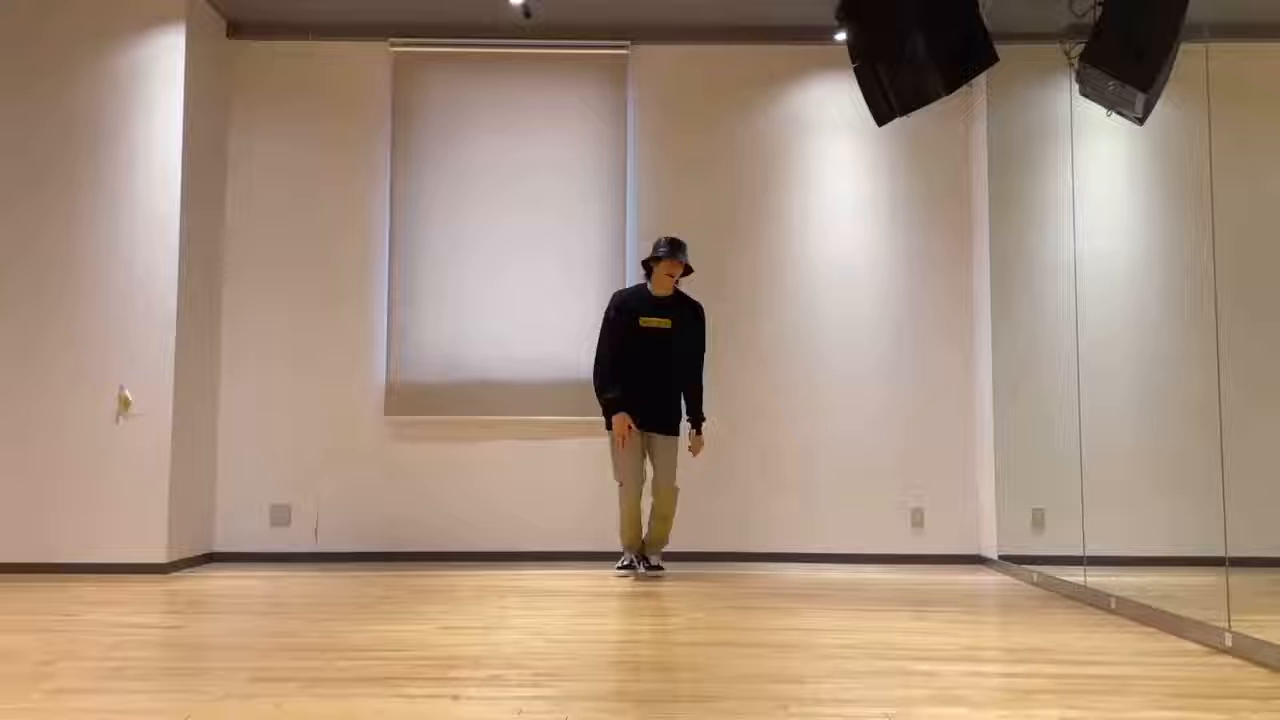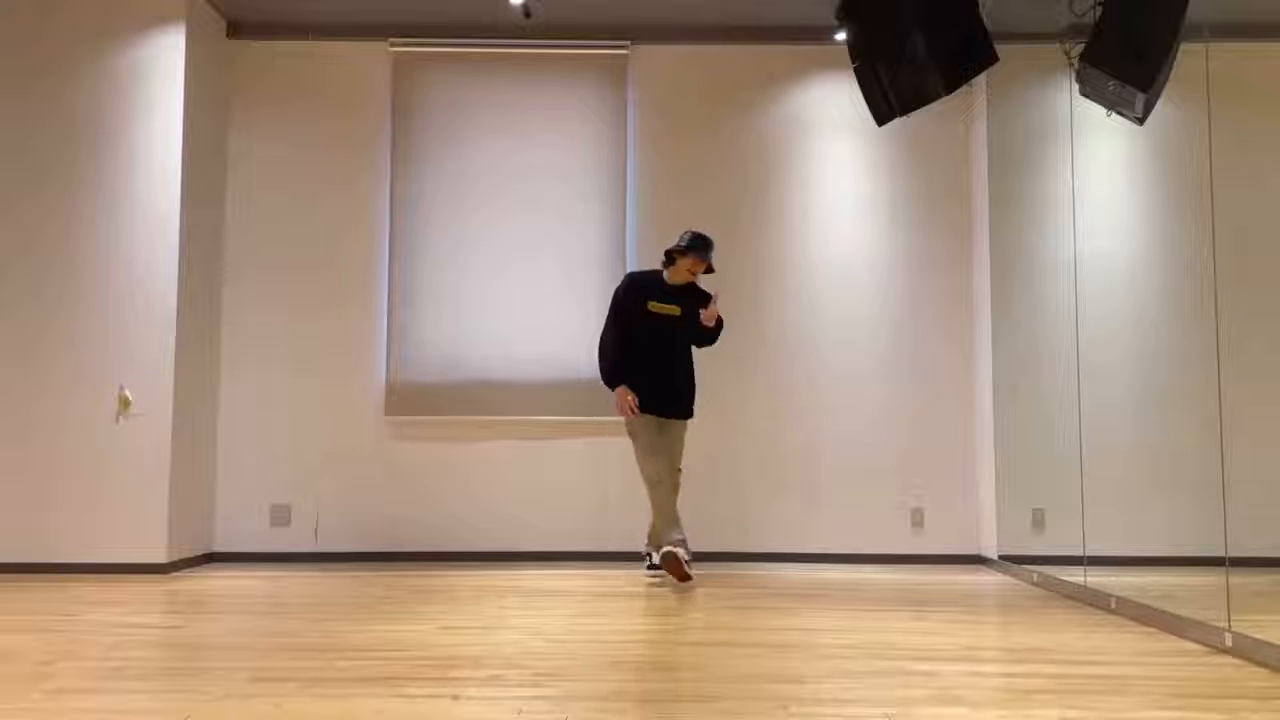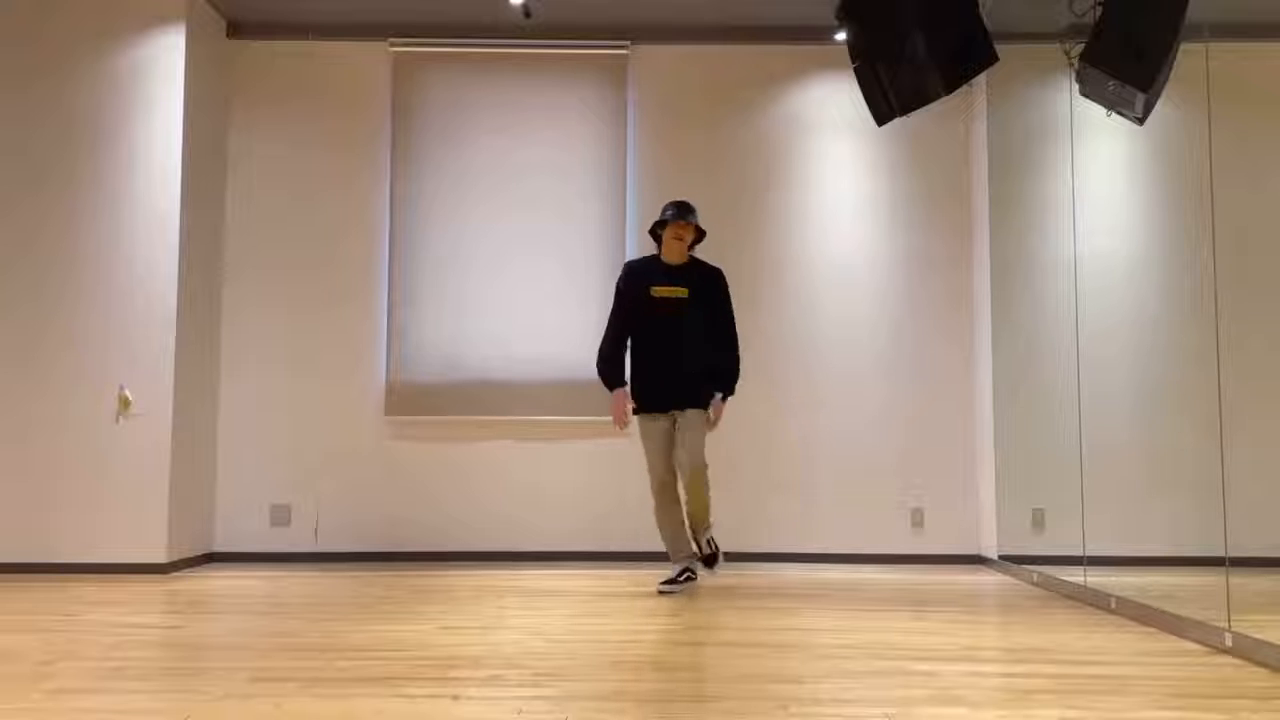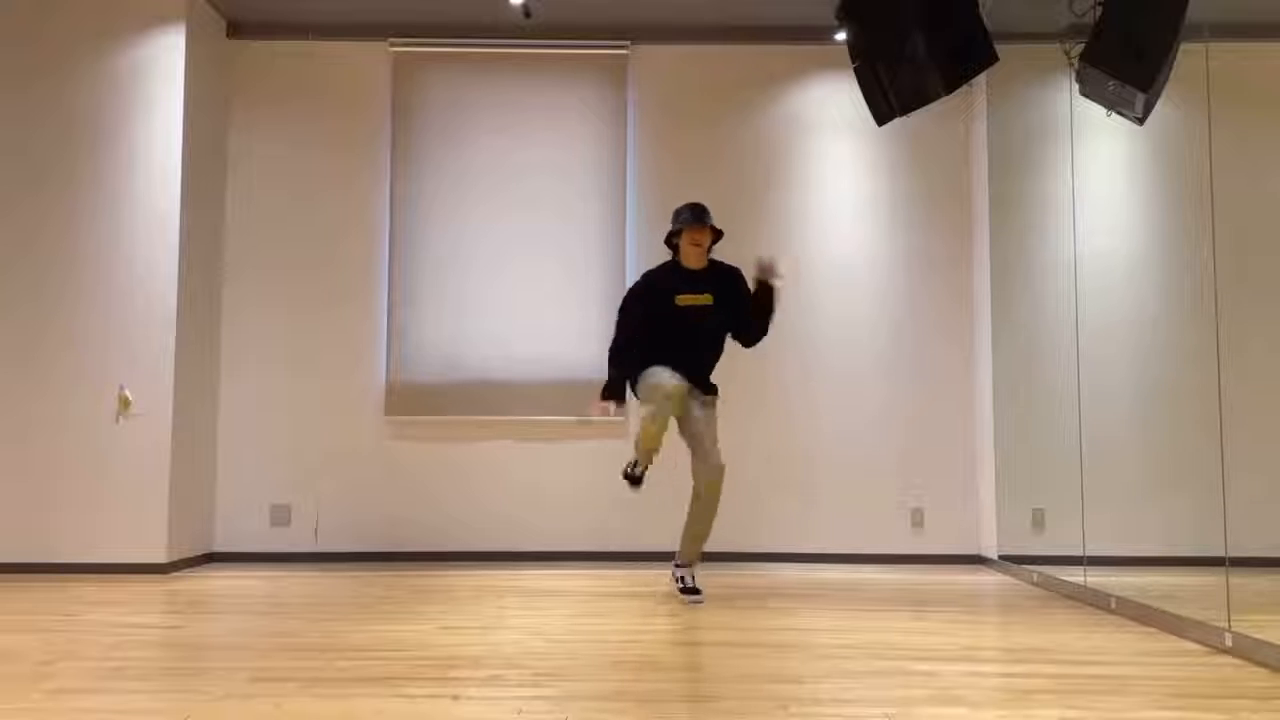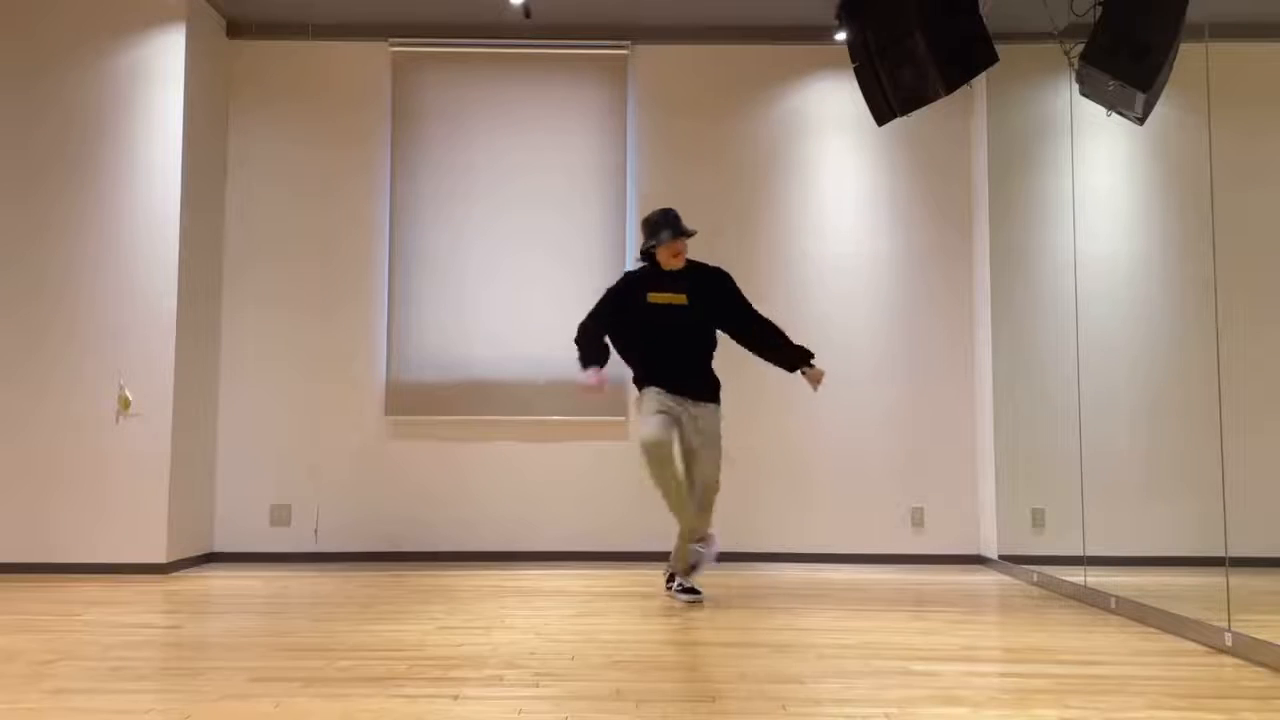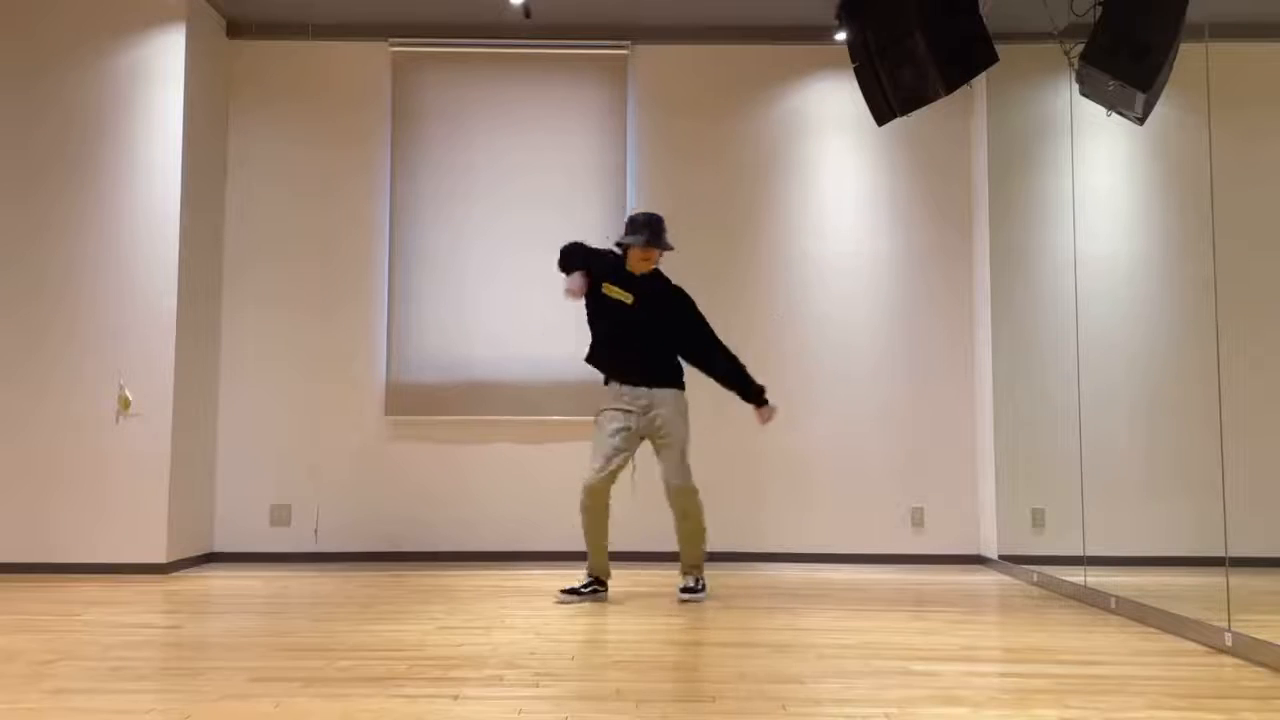
dt=0.4s
person 1, frame 1
left shoulder: (691, 312)
right shoulder: (624, 303)
left elbow: (693, 373)
right elbow: (605, 362)
left wrist: (697, 424)
right wrist: (614, 408)
left hip: (667, 416)
right hip: (627, 412)
left knee: (666, 487)
right knee: (629, 484)
left ankle: (652, 550)
right ankle: (629, 551)
person 1, frame 2
left shoulder: (700, 298)
right shoulder: (635, 285)
left elbow: (702, 340)
right elbow: (611, 339)
left wrist: (712, 325)
right wrist: (617, 383)
left hip: (677, 399)
right hip: (639, 397)
left knee: (669, 475)
right knee: (656, 473)
left ankle: (656, 547)
right ankle: (674, 547)
person 1, frame 3
left shoulder: (711, 279)
right shoulder: (635, 274)
left elbow: (725, 339)
right elbow: (616, 334)
left wrist: (723, 393)
right wrist: (616, 386)
left hip: (694, 393)
right hip: (649, 394)
left knee: (692, 468)
right knee: (661, 480)
left ankle: (701, 532)
right ankle: (684, 564)
person 1, frame 4
left shoulder: (729, 279)
right shoulder: (654, 282)
left elbow: (750, 336)
right elbow: (626, 339)
left wrist: (764, 288)
right wrist: (613, 389)
left hip: (696, 389)
right hip: (654, 377)
left knee: (711, 472)
right knee: (672, 387)
left ankle: (684, 568)
right ankle: (641, 457)
person 1, frame 5
left shoulder: (711, 281)
right shoulder: (633, 286)
left elbow: (752, 326)
right elbow: (590, 329)
left wrist: (801, 361)
right wrist: (593, 364)
left hip: (703, 398)
right hip: (657, 389)
left knee: (704, 487)
right knee: (653, 441)
left ankle: (679, 572)
right ankle: (698, 537)
person 1, frame 6
left shoulder: (670, 296)
right shoulder: (608, 266)
left elbow: (710, 351)
right elbow: (571, 254)
left wrist: (757, 397)
right wrist: (575, 272)
left hip: (665, 395)
right hip: (621, 395)
left knee: (680, 488)
right knee: (595, 484)
left ankle: (692, 571)
right ankle: (597, 577)
